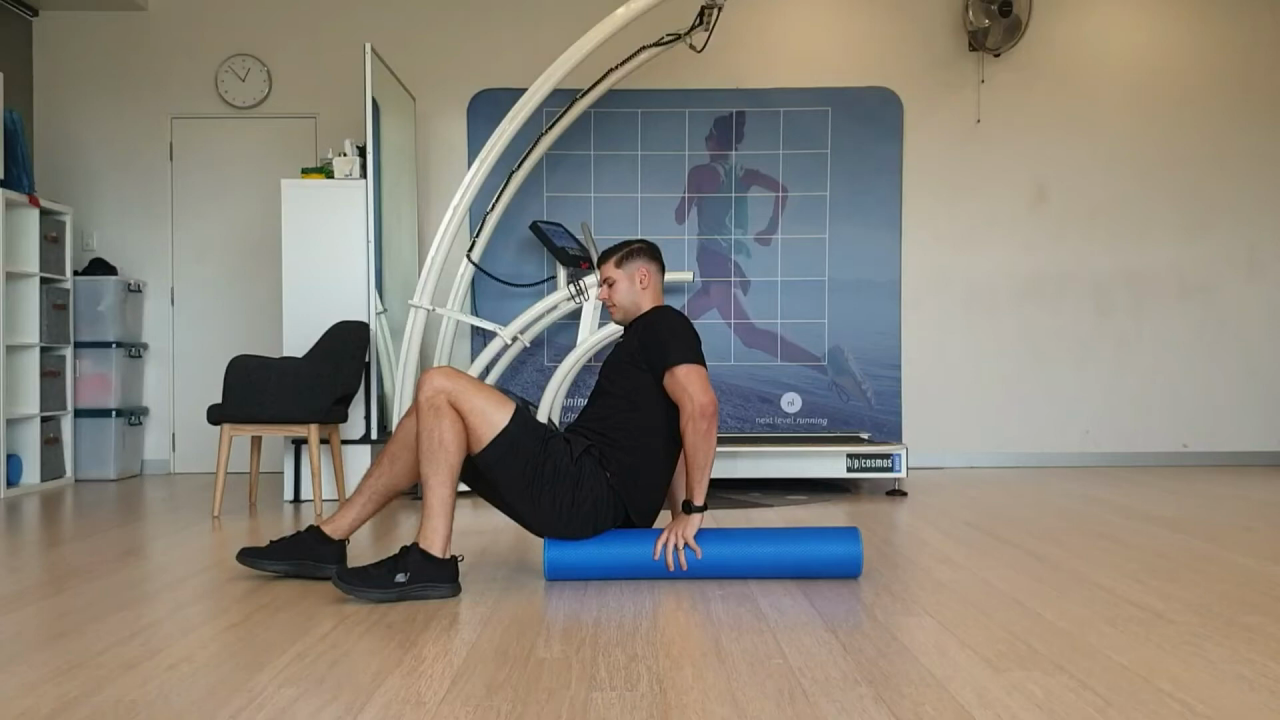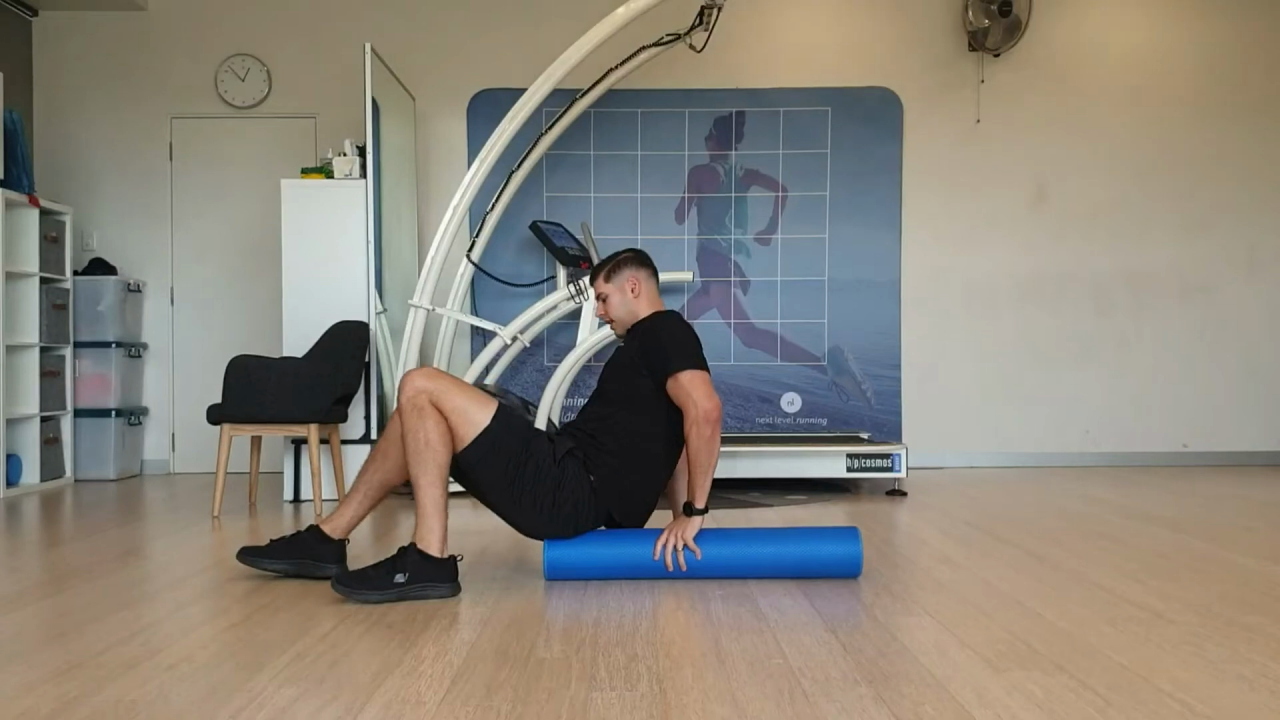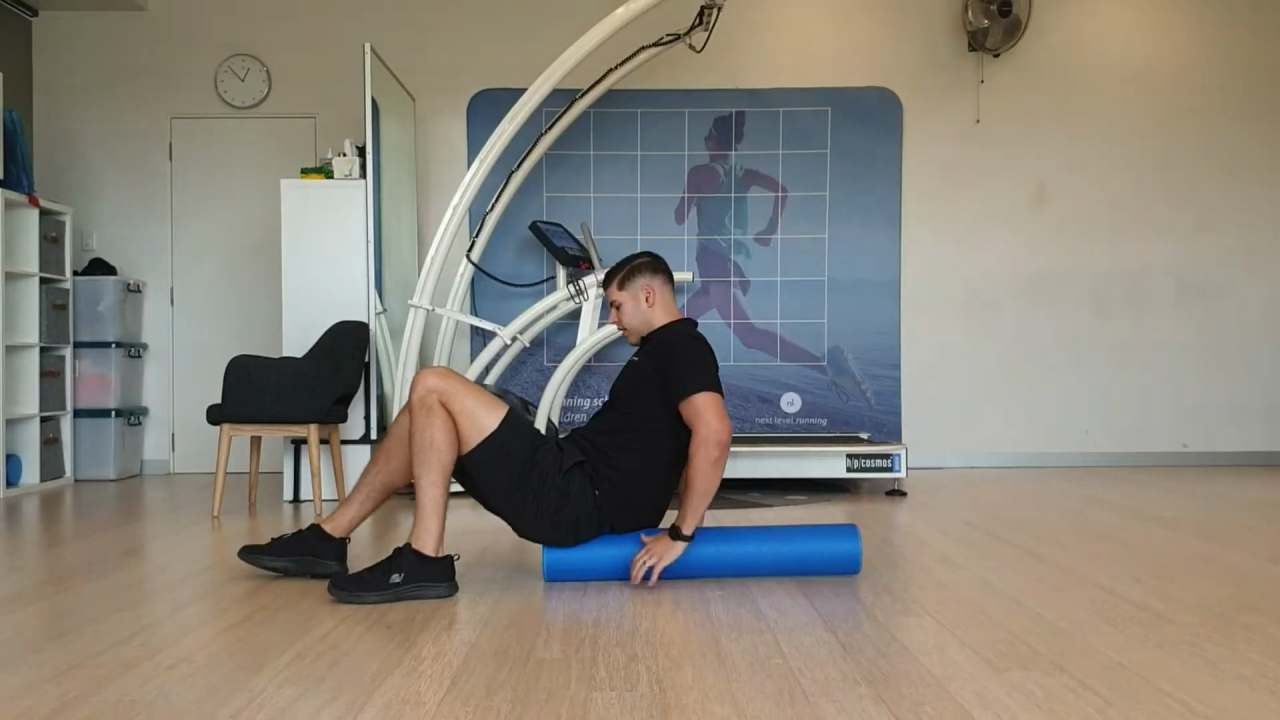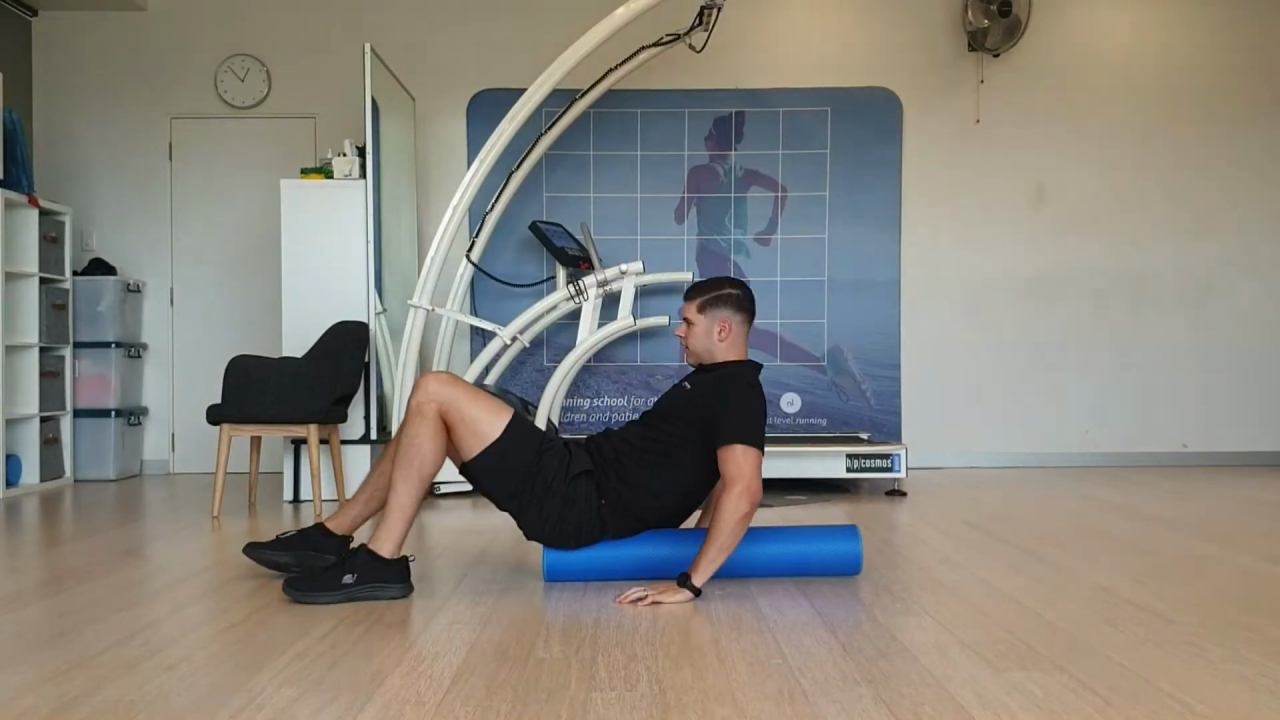
dt=0.4s
person 1, frame 1
left shoulder: (664, 325)
right shoulder: (649, 337)
left elbow: (701, 407)
right elbow: (664, 439)
left wrist: (694, 510)
right wrist: (676, 515)
left hip: (583, 493)
right hip: (583, 492)
left knee: (439, 388)
right knee: (429, 421)
left ankle: (431, 562)
right ankle: (326, 541)
person 1, frame 2
left shoulder: (664, 332)
right shoulder: (655, 342)
left elbow: (705, 412)
right elbow: (671, 438)
left wrist: (694, 513)
right wrist: (678, 513)
left hip: (566, 489)
right hip: (572, 487)
left knee: (420, 388)
right knee: (417, 418)
left ankle: (430, 562)
right ankle: (325, 540)
person 1, frame 3
left shoulder: (680, 348)
right shoulder: (671, 348)
left elbow: (713, 435)
right elbow: (680, 445)
left wrist: (680, 534)
left hip: (570, 501)
right hip: (575, 493)
left knee: (432, 387)
right knee: (424, 414)
left ankle: (424, 560)
right ankle: (326, 539)
person 1, frame 4
left shoulder: (733, 392)
right shoulder: (721, 383)
left elbow: (744, 491)
right elbow: (724, 485)
left wrist: (688, 583)
left hip: (573, 503)
right hip: (578, 480)
left knee: (435, 392)
right knee: (432, 408)
left ankle: (380, 561)
right ankle: (332, 538)
person 2, frame 1
left shoulder: (700, 172)
right shoulder: (745, 174)
left elbow: (680, 218)
right elbow: (781, 189)
left wrist: (687, 195)
right wrist: (771, 229)
left hip: (715, 260)
right hip: (735, 261)
left knee: (748, 333)
right knee: (686, 315)
left ankle: (825, 364)
person 2, frame 2
left shoulder: (700, 173)
right shoulder: (745, 174)
left elbow: (680, 218)
right elbow: (781, 190)
left wrist: (687, 197)
right wrist: (771, 229)
left hip: (715, 260)
right hip: (736, 260)
left knee: (747, 332)
right knee: (686, 315)
left ankle: (826, 365)
person 2, frame 3
left shoulder: (700, 172)
right shoulder: (744, 174)
left elbow: (680, 218)
right elbow: (780, 189)
left wrist: (687, 196)
right wrist: (771, 229)
left hip: (714, 260)
right hip: (736, 261)
left knee: (748, 333)
right knee: (686, 315)
left ankle: (825, 364)
person 2, frame 4
left shoulder: (700, 172)
right shoulder: (745, 173)
left elbow: (680, 218)
right elbow: (780, 189)
left wrist: (686, 196)
right wrist: (770, 230)
left hip: (715, 260)
right hip: (736, 261)
left knee: (748, 333)
left ankle: (825, 364)
